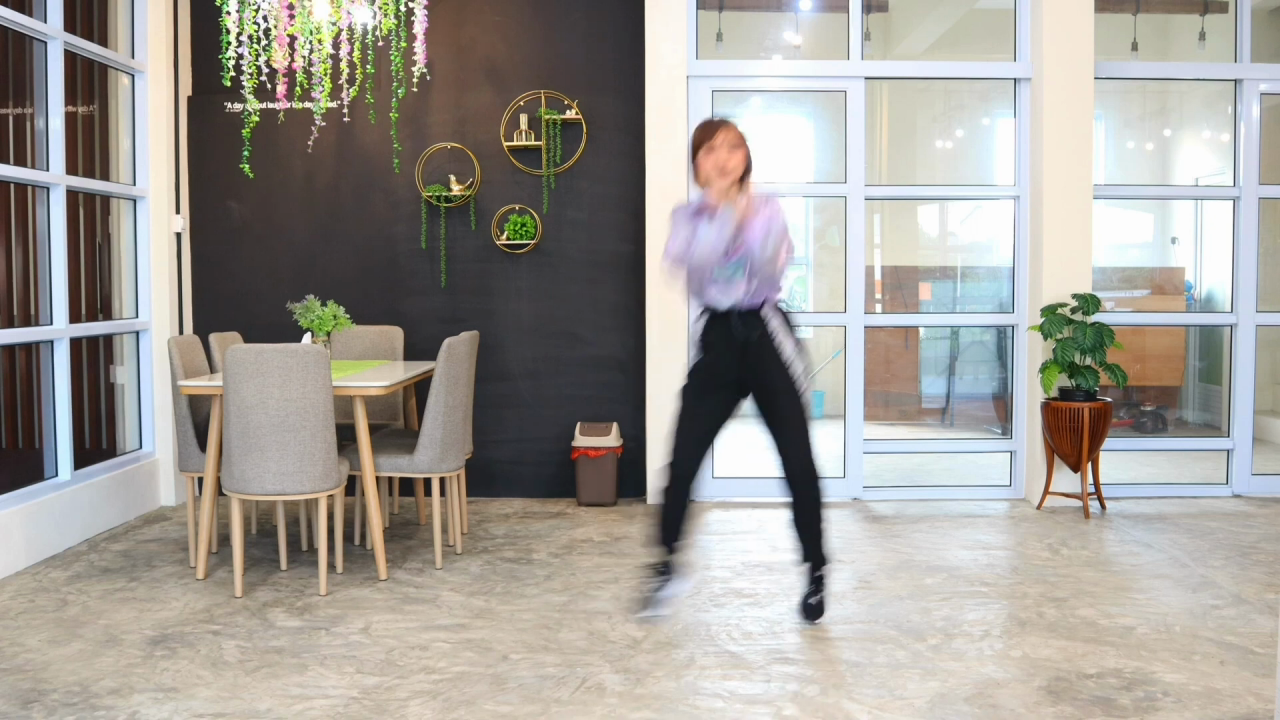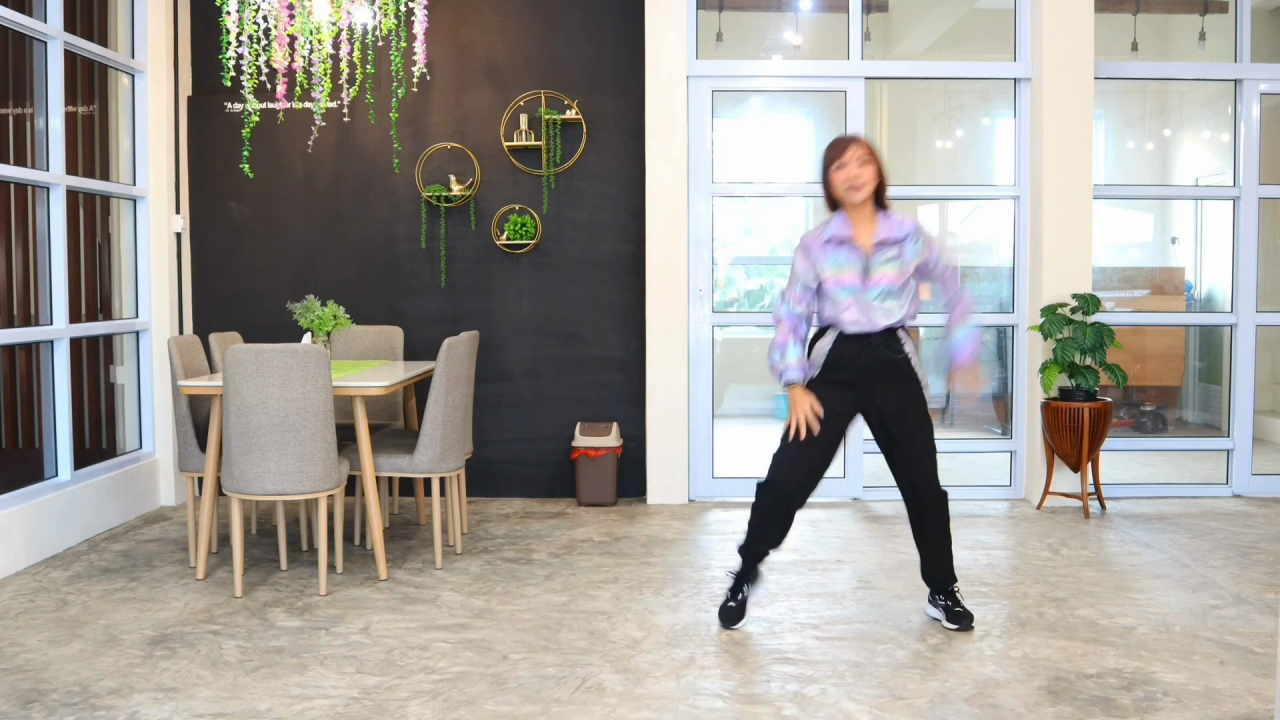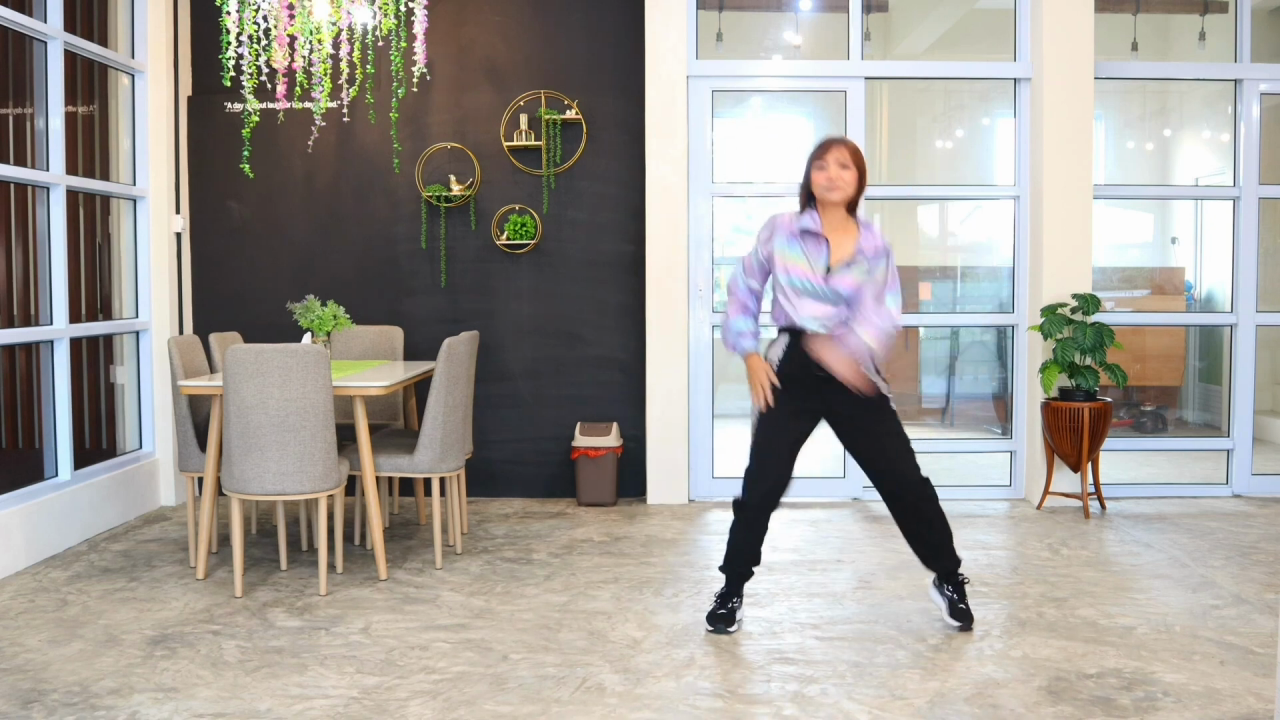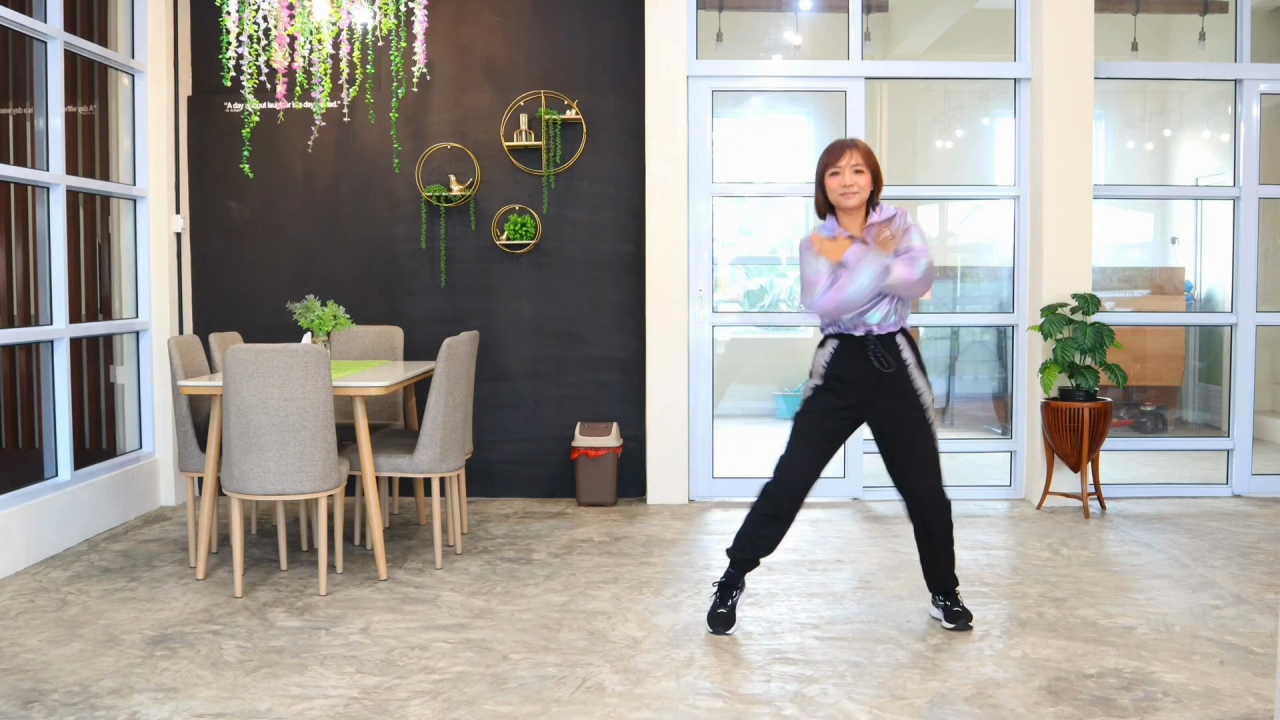
dt=0.5s
person 1, frame 1
left shoulder: (765, 209)
right shoulder: (687, 217)
left elbow: (772, 257)
right elbow: (686, 254)
left wrist: (743, 210)
right wrist: (725, 218)
left hip: (768, 340)
right hip: (718, 342)
left knee: (799, 463)
right knee: (684, 461)
left ankle: (815, 573)
right ankle: (668, 565)
person 1, frame 2
left shoulder: (907, 233)
right shoulder: (818, 244)
left elbow: (951, 284)
right elbow: (791, 316)
left wrist: (963, 354)
right wrist: (794, 385)
left hip: (894, 364)
right hip: (836, 363)
left knee: (923, 482)
right knee: (789, 477)
left ankle: (942, 590)
right ankle: (747, 572)
person 1, frame 3
left shoulder: (874, 246)
right shoulder: (781, 230)
left elbow: (884, 316)
right elbow: (742, 292)
left wrist: (846, 349)
right wrist: (750, 353)
left hip: (853, 371)
right hip: (793, 367)
left knee: (904, 479)
right knee: (763, 484)
left ankle: (949, 579)
right ankle: (731, 590)
person 1, frame 4
left shoulder: (897, 222)
right shoulder: (817, 242)
left elbow: (914, 279)
right elbow: (827, 304)
left wrist: (854, 257)
right wrist: (874, 254)
left hip: (895, 363)
right hip: (840, 366)
left knee: (924, 486)
right knee: (790, 479)
left ankle: (943, 591)
right ankle: (733, 580)
